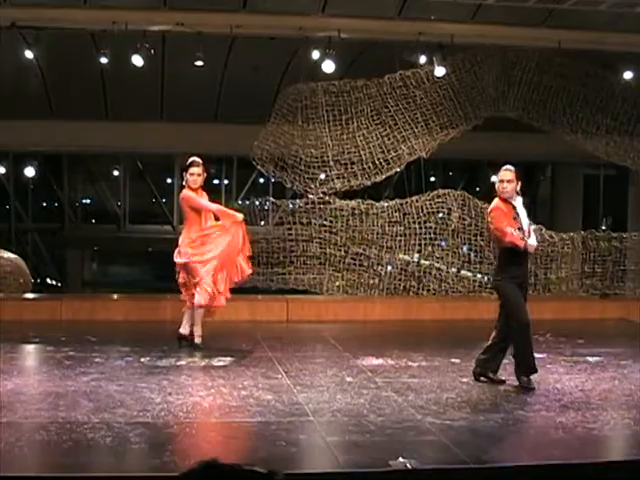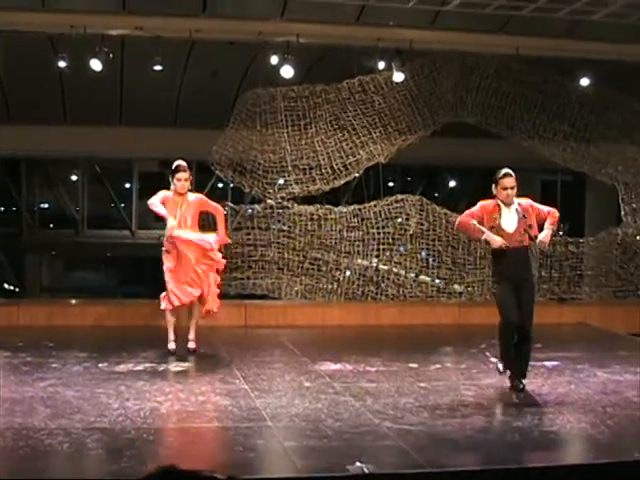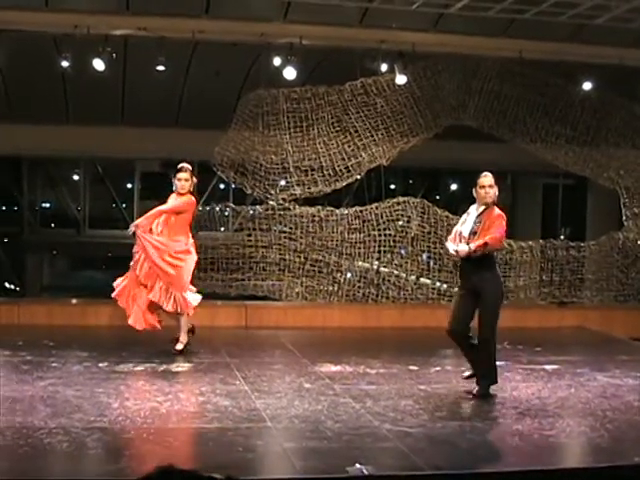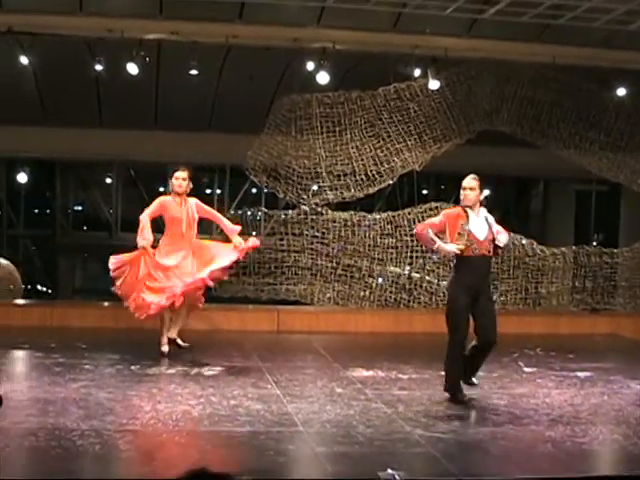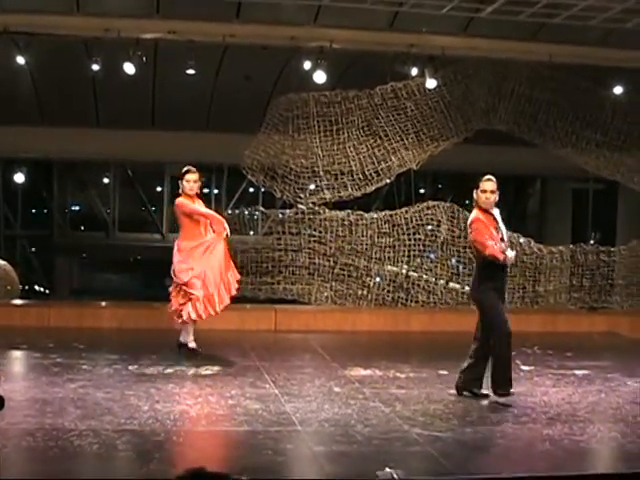
dt=1s
person 1, frame 1
left shoulder: (518, 205)
right shoulder: (497, 207)
left elbow: (528, 230)
right elbow: (504, 234)
left wrist: (532, 240)
right wrist: (525, 244)
left hip: (520, 274)
right hip: (506, 276)
left knee: (507, 325)
right knee: (521, 321)
left ankle: (485, 368)
right ankle: (524, 372)
person 1, frame 2
left shoulder: (526, 205)
right shoulder: (486, 208)
left elbow: (551, 213)
right elbow: (462, 222)
left wrist: (547, 231)
right wrist: (487, 236)
left hip: (525, 274)
right hip: (503, 275)
left knee: (525, 326)
right knee: (510, 320)
left ankle: (518, 375)
right ankle: (506, 360)
person 1, frame 3
left shoulder: (496, 216)
right shoulder: (468, 215)
left elbow: (496, 241)
right elbow: (452, 238)
left wrist: (470, 248)
right wrist: (454, 247)
left hip: (487, 279)
right hip: (467, 280)
left knee: (486, 333)
right knee: (455, 329)
left ankle: (486, 382)
right ankle: (481, 367)
person 1, frame 4
left shoulder: (487, 218)
right shoulder: (452, 215)
left elbow: (502, 233)
right elbow: (422, 229)
left wrist: (502, 238)
right wrist: (441, 246)
left hip: (483, 285)
right hip: (461, 283)
left knee: (489, 337)
right knee: (458, 337)
left ankle: (466, 369)
right ankle: (454, 388)
person 1, frame 5
left shoulder: (494, 216)
right shoulder: (477, 219)
left elbow: (502, 246)
right elbow: (487, 248)
left wrist: (507, 253)
right wrist: (504, 256)
left hip: (496, 284)
right hip: (485, 285)
left knee: (486, 336)
right knee: (502, 332)
left ankle: (468, 382)
right ankle: (501, 384)
person 2, frame 1
left shoulder: (202, 194)
right shoulder: (186, 195)
left elbow: (209, 218)
right elbow: (211, 208)
left wrist: (230, 221)
right wrist: (234, 215)
left hip: (204, 246)
right hip: (191, 246)
left knee: (196, 291)
right knee: (204, 287)
left ankle: (184, 330)
right ankle: (196, 331)
person 2, frame 2
left shoulder: (197, 199)
right shoulder: (166, 196)
left elbow: (219, 211)
right elbow: (152, 202)
left wrist: (221, 234)
right wrist: (168, 217)
left hip: (195, 252)
right hip: (174, 251)
left knee: (197, 294)
right knee: (174, 293)
left ankle: (192, 337)
right ankle: (170, 337)
person 2, frame 3
left shoulder: (189, 201)
right shoulder: (173, 197)
left elbow: (162, 210)
right elbow: (162, 215)
left wrist: (139, 222)
right wrist: (152, 229)
left hip: (181, 251)
right hip: (164, 250)
left knee: (177, 293)
right knee: (160, 292)
left ankle: (183, 338)
right ankle: (185, 327)
person 2, frame 4
left shoulder: (194, 203)
right shoulder: (164, 201)
left elbow: (215, 215)
right elbow: (146, 215)
left wrist: (233, 233)
right wrist: (146, 234)
left hip: (189, 253)
right hip: (169, 252)
left knee: (192, 296)
right knee: (169, 297)
left ankle: (173, 333)
right ankle: (164, 340)
person 2, frame 5
left shoulder: (199, 202)
right shoulder: (180, 202)
left elbow: (206, 225)
right elbow: (205, 213)
left wrist: (218, 233)
right wrist: (224, 224)
left hip: (202, 252)
right hip: (187, 252)
left knee: (202, 295)
right knee: (193, 293)
left ankle: (184, 338)
right ankle: (189, 339)
